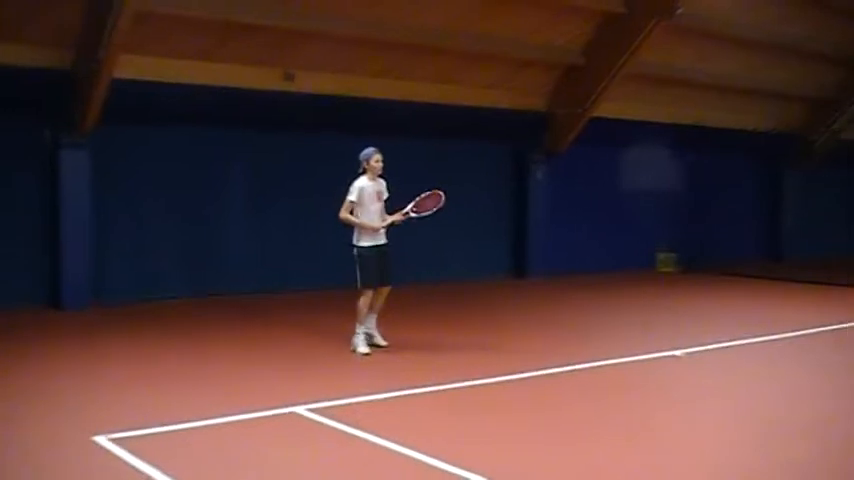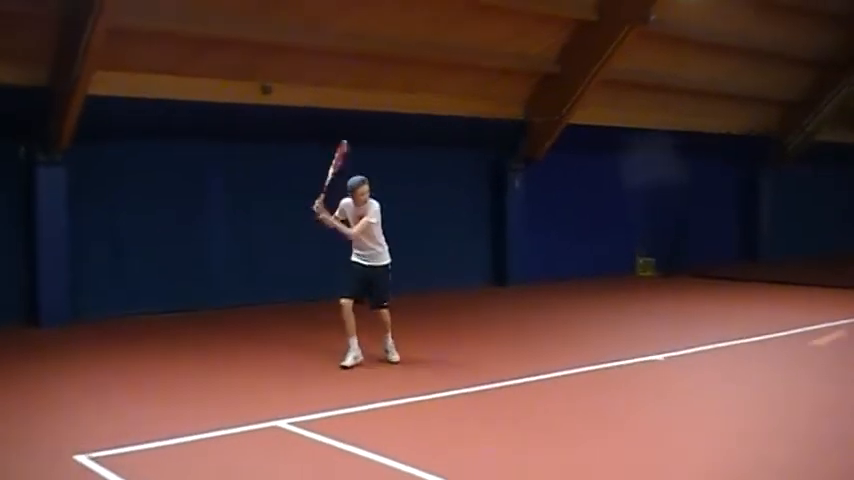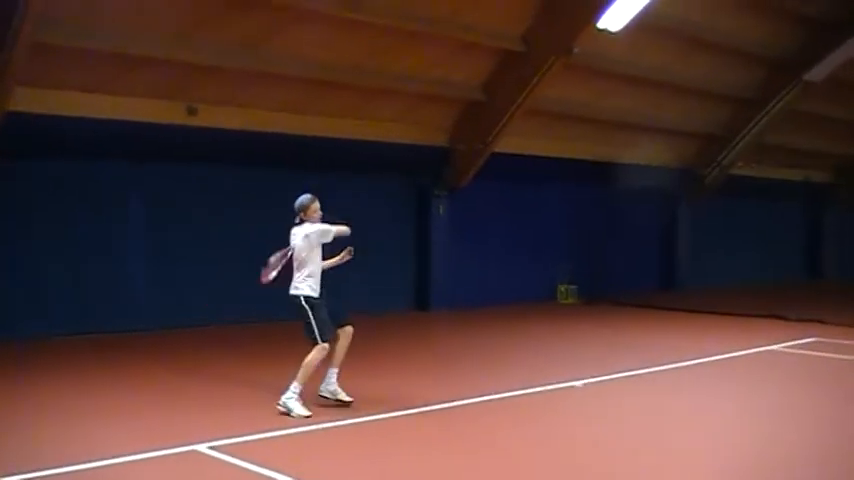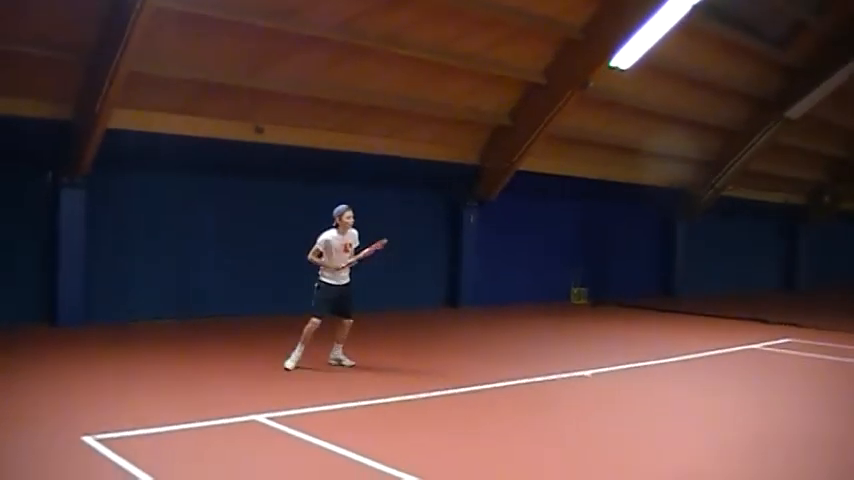
dt=1s
person 1, frame 1
left shoulder: (382, 184)
right shoulder: (359, 185)
right elbow: (343, 215)
left wrist: (392, 218)
right wrist: (368, 226)
left hip: (381, 243)
right hip: (364, 245)
left knee: (384, 287)
right knee: (367, 290)
left ankle: (370, 329)
right ankle: (358, 337)
person 1, frame 2
left shoulder: (374, 207)
right shoulder: (346, 204)
left elbow: (353, 234)
right elbow: (336, 222)
left wrist: (329, 221)
right wrist: (322, 213)
left hip: (380, 264)
right hip: (358, 262)
left knee: (382, 309)
right knee: (345, 303)
left ankle: (389, 345)
right ankle: (354, 351)
person 1, frame 3
left shoulder: (298, 233)
right shoulder: (314, 230)
right elbow: (346, 230)
left wrist: (338, 259)
right wrist: (333, 230)
left hip: (311, 296)
right hip: (305, 296)
left knee: (346, 330)
right knee: (322, 346)
left ankle: (330, 384)
right ankle: (290, 397)
person 1, frame 4
left shoulder: (353, 234)
right shoulder: (327, 237)
left elbow: (350, 260)
right elbow: (311, 257)
left wrist: (354, 259)
right wrist: (331, 265)
left hip: (345, 283)
right hip: (327, 283)
left knee: (347, 321)
right knee: (315, 321)
left ankle: (336, 354)
right ankle: (296, 355)
